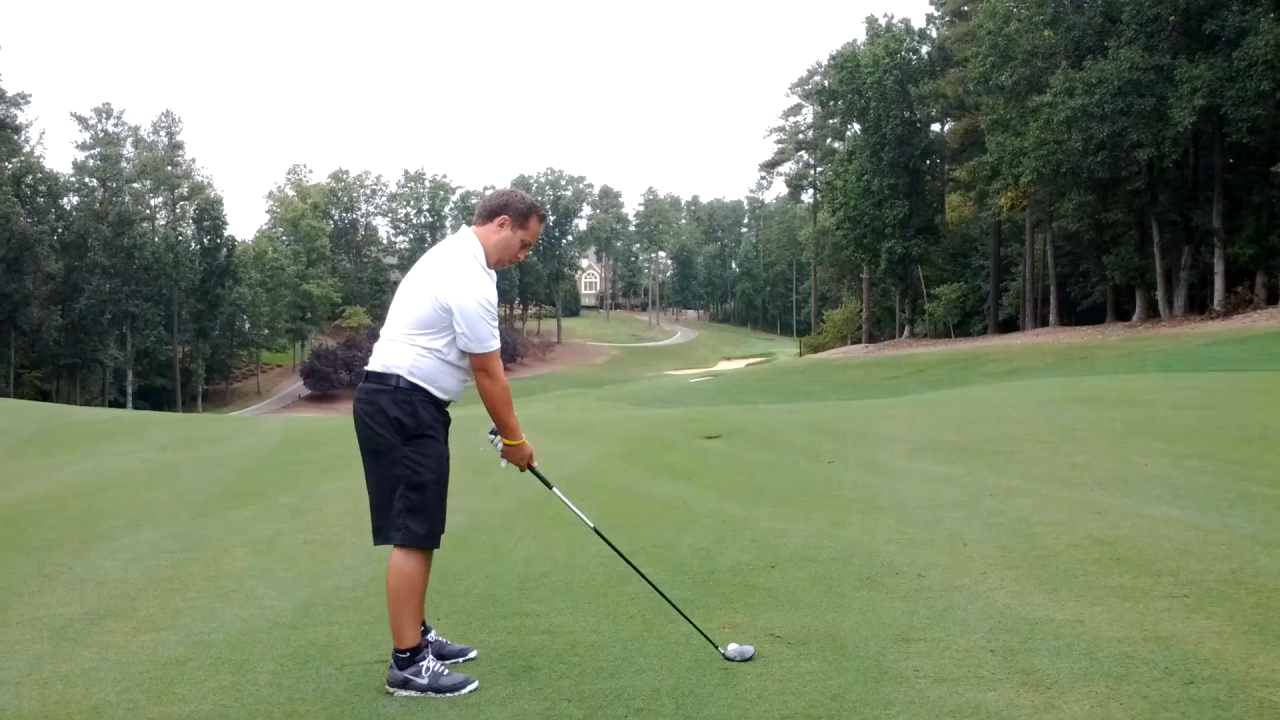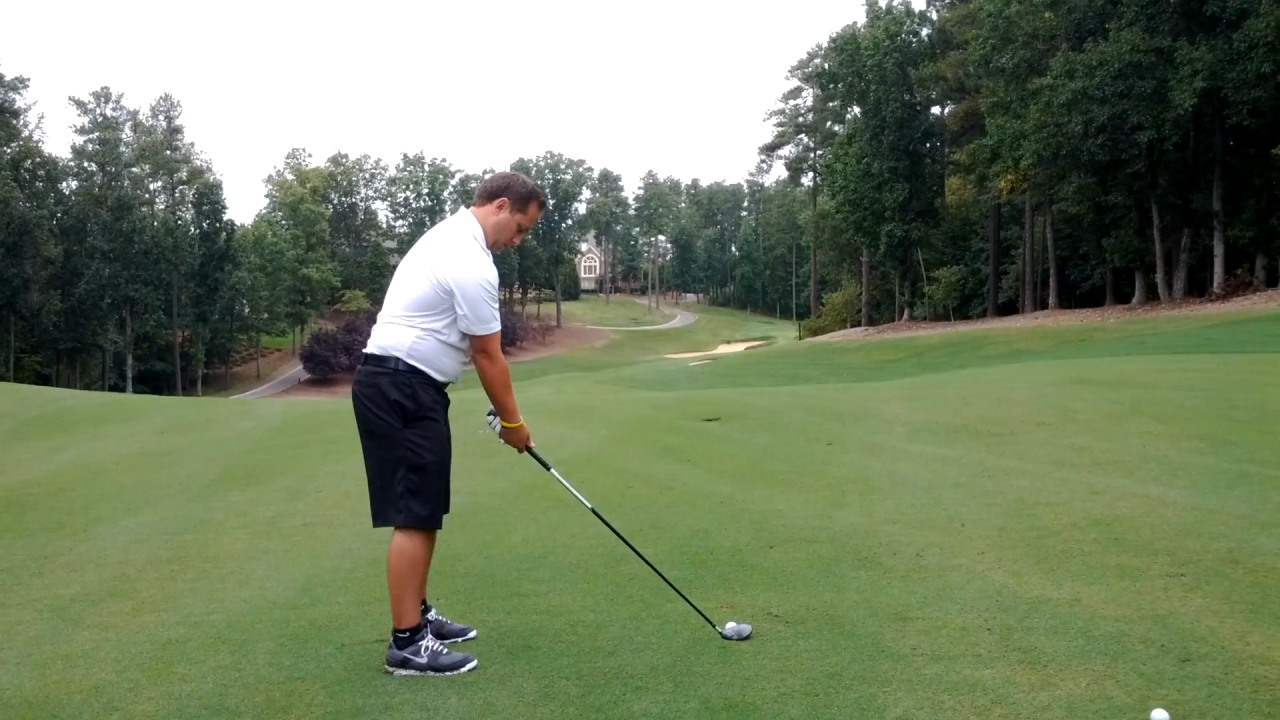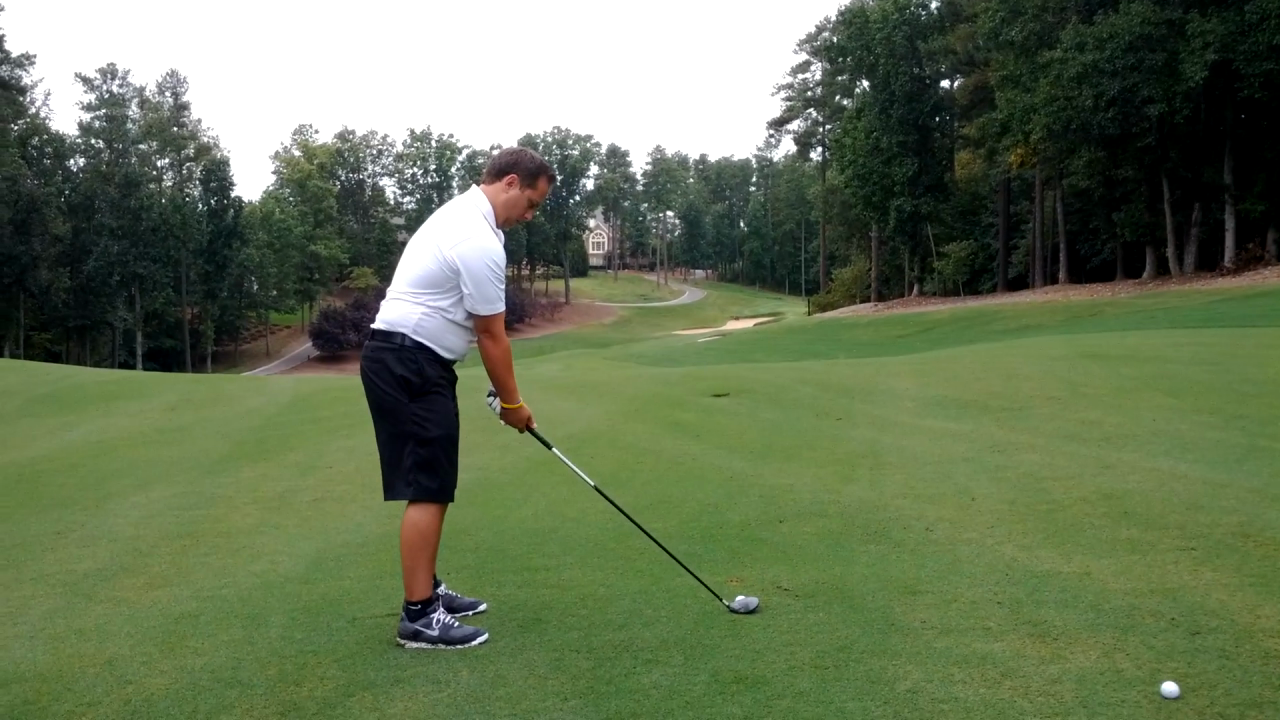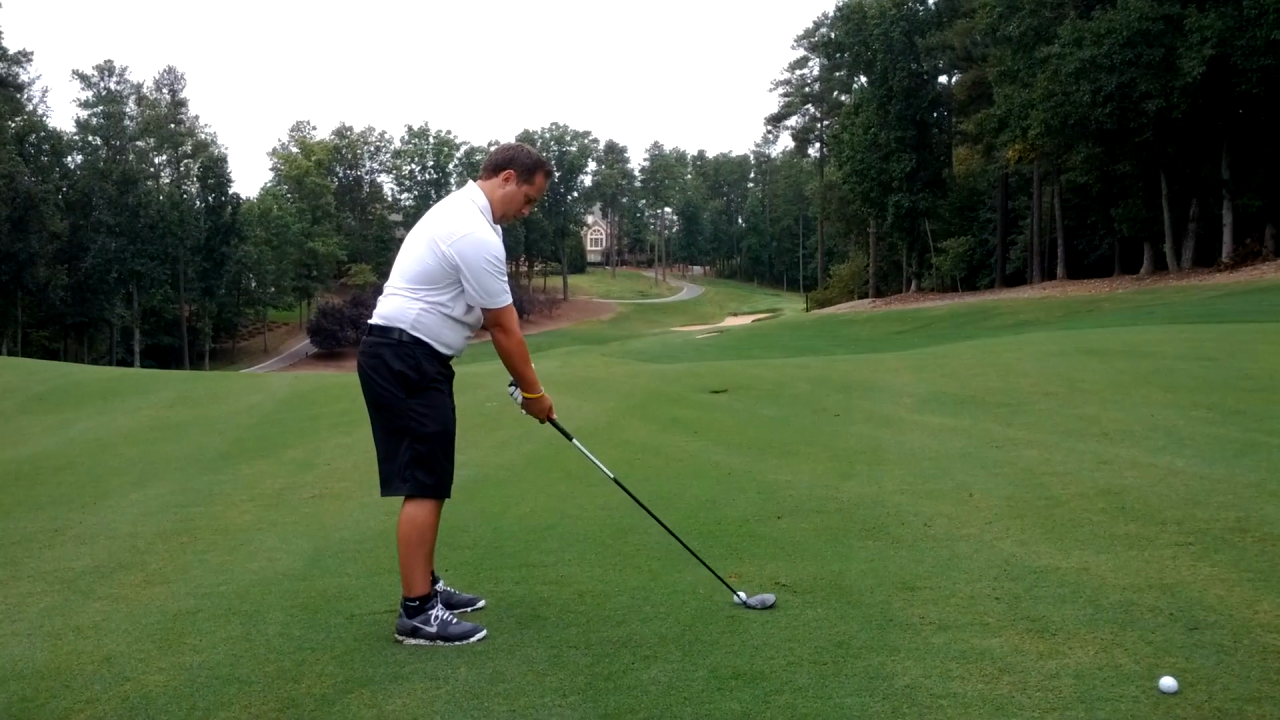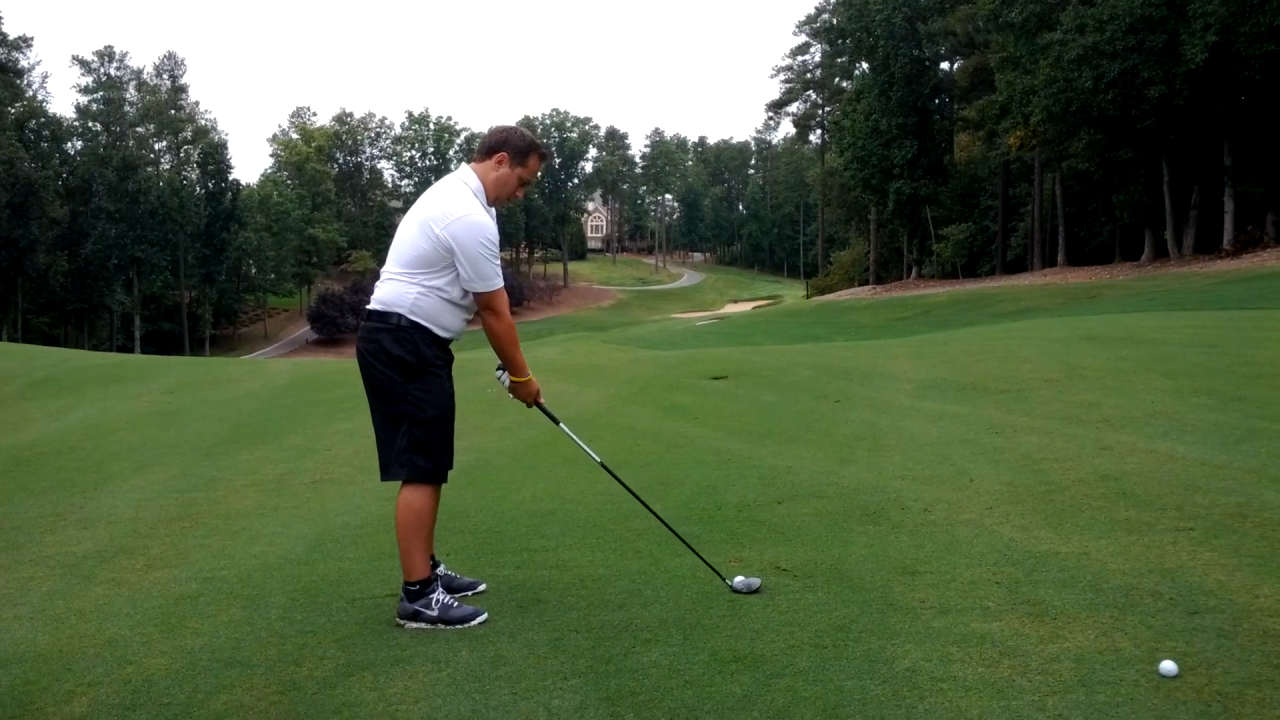
dt=0.5s
person 1, frame 1
left shoulder: (454, 253)
right shoulder: (470, 280)
right elbow: (488, 373)
right wrist: (514, 438)
left hip: (404, 400)
right hip: (401, 406)
left knee: (421, 528)
right knee: (413, 532)
left ankle: (415, 636)
right ankle: (408, 663)
person 1, frame 2
left shoulder: (449, 234)
right shoulder: (471, 264)
right elbow: (489, 355)
right wrist: (512, 421)
left hip: (400, 383)
right hip: (401, 388)
left knee: (423, 509)
right knee: (415, 514)
left ankle: (416, 616)
right ankle: (407, 643)
person 1, frame 3
left shoulder: (462, 212)
right shoulder: (479, 243)
right elbow: (492, 336)
right wrist: (512, 403)
left hip: (407, 358)
right hip: (408, 363)
left knee: (431, 483)
right knee: (428, 487)
left ankle: (427, 590)
right ankle: (418, 615)
person 1, frame 4
left shoulder: (459, 209)
right shoulder: (476, 236)
left elbow: (491, 317)
right elbow: (503, 327)
left wrist: (525, 377)
right wrist: (533, 392)
left hip: (405, 354)
right hip: (405, 359)
left knee: (428, 479)
right knee: (423, 483)
left ankle: (424, 586)
right ankle: (416, 612)
person 1, frame 5
left shoulder: (455, 191)
right shoulder: (469, 219)
left elbow: (487, 301)
right elbow: (494, 311)
left wrist: (513, 363)
right wrist: (521, 376)
left hip: (405, 339)
right hip: (404, 344)
left knee: (428, 464)
right knee: (421, 468)
left ankle: (426, 571)
right ankle: (417, 597)
